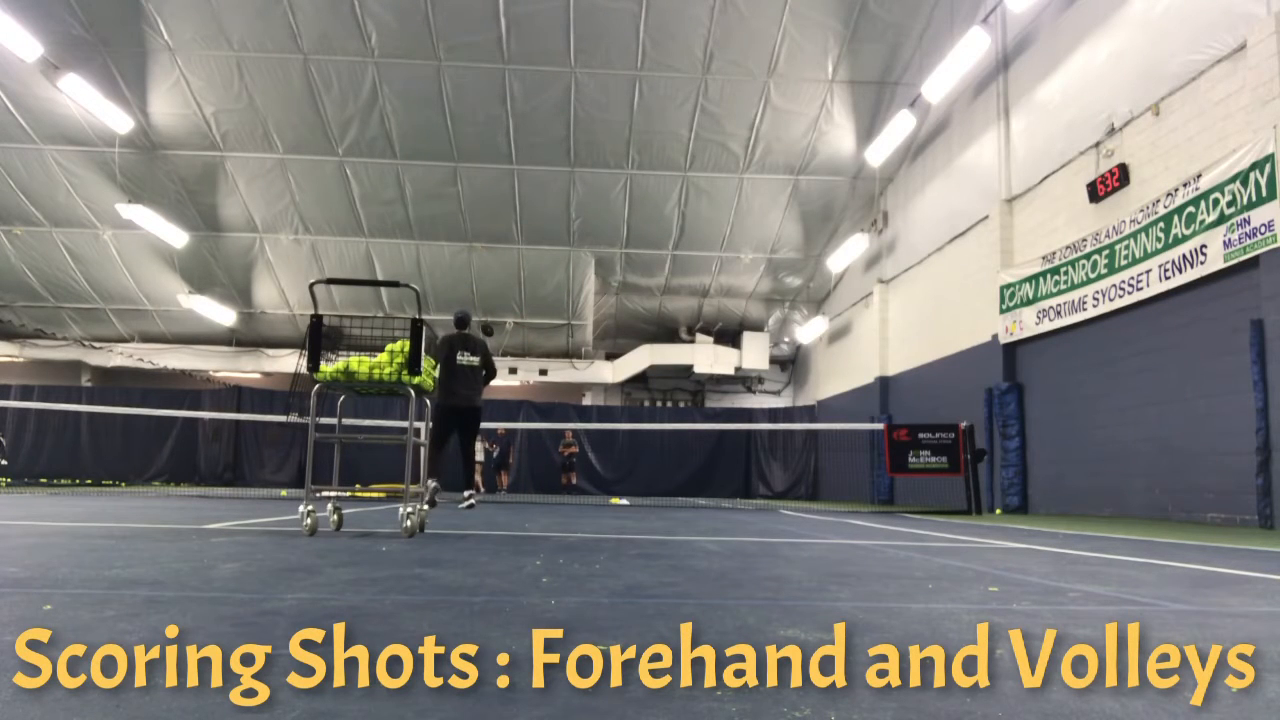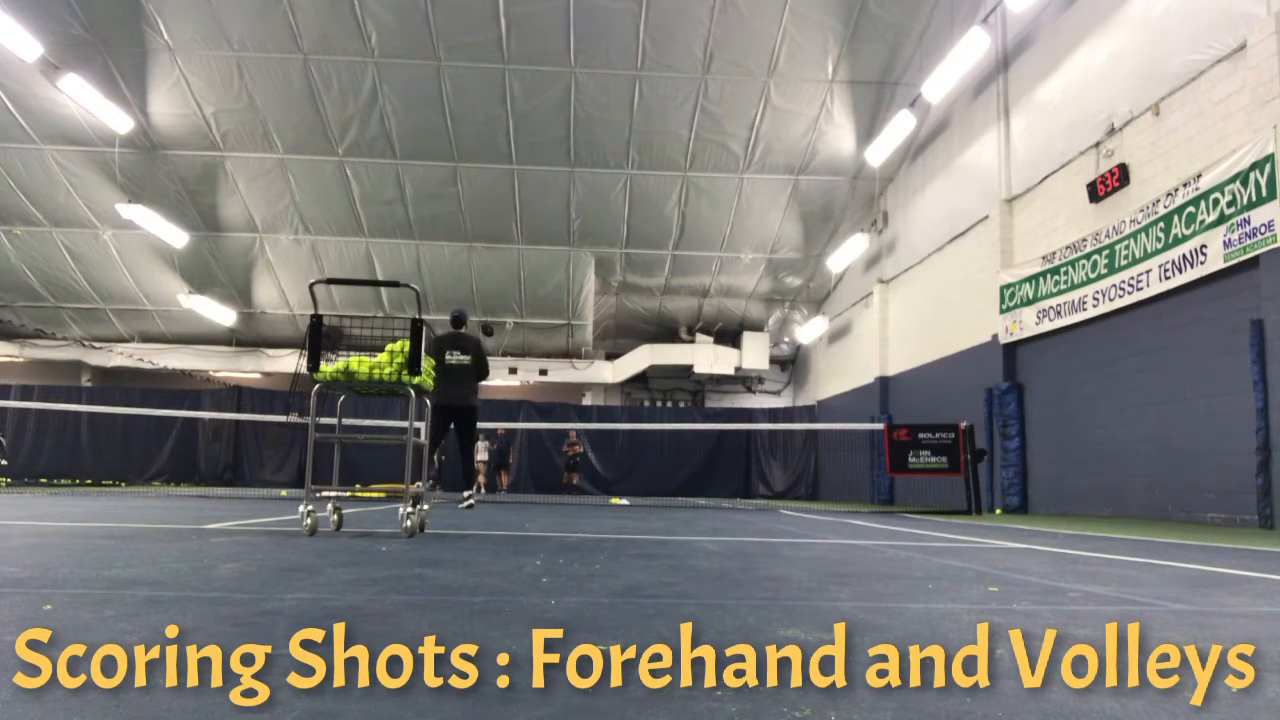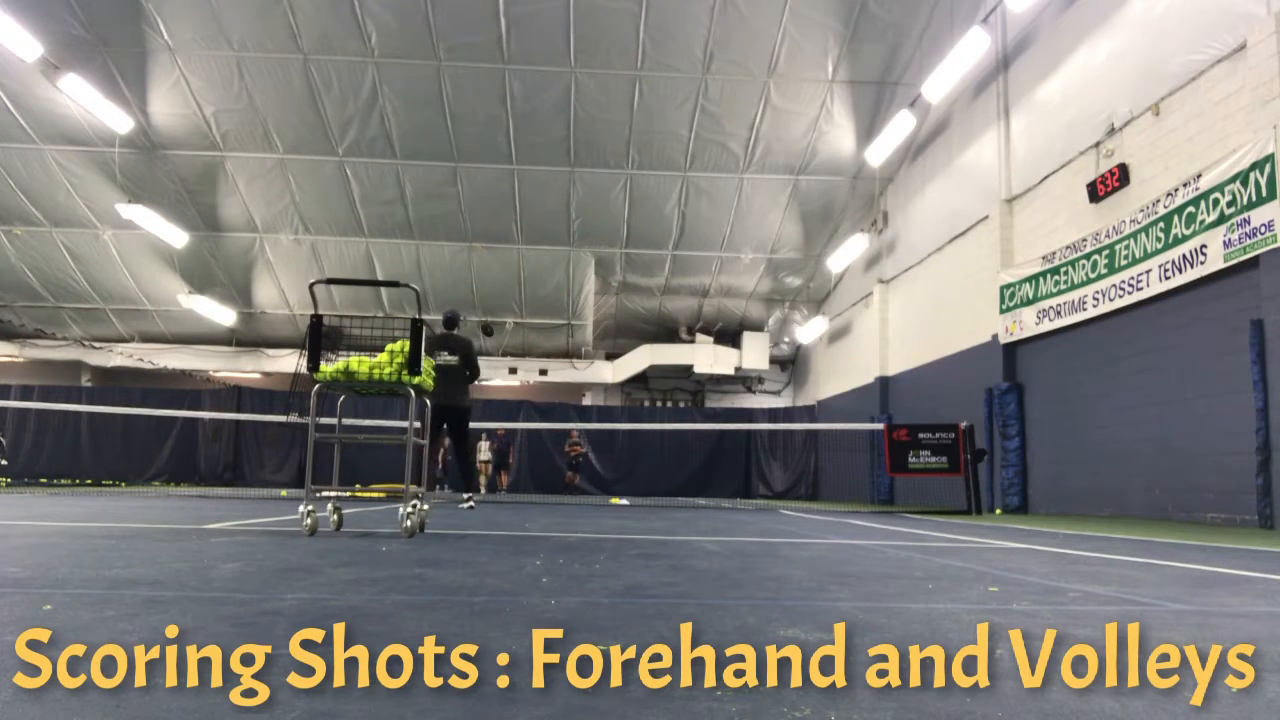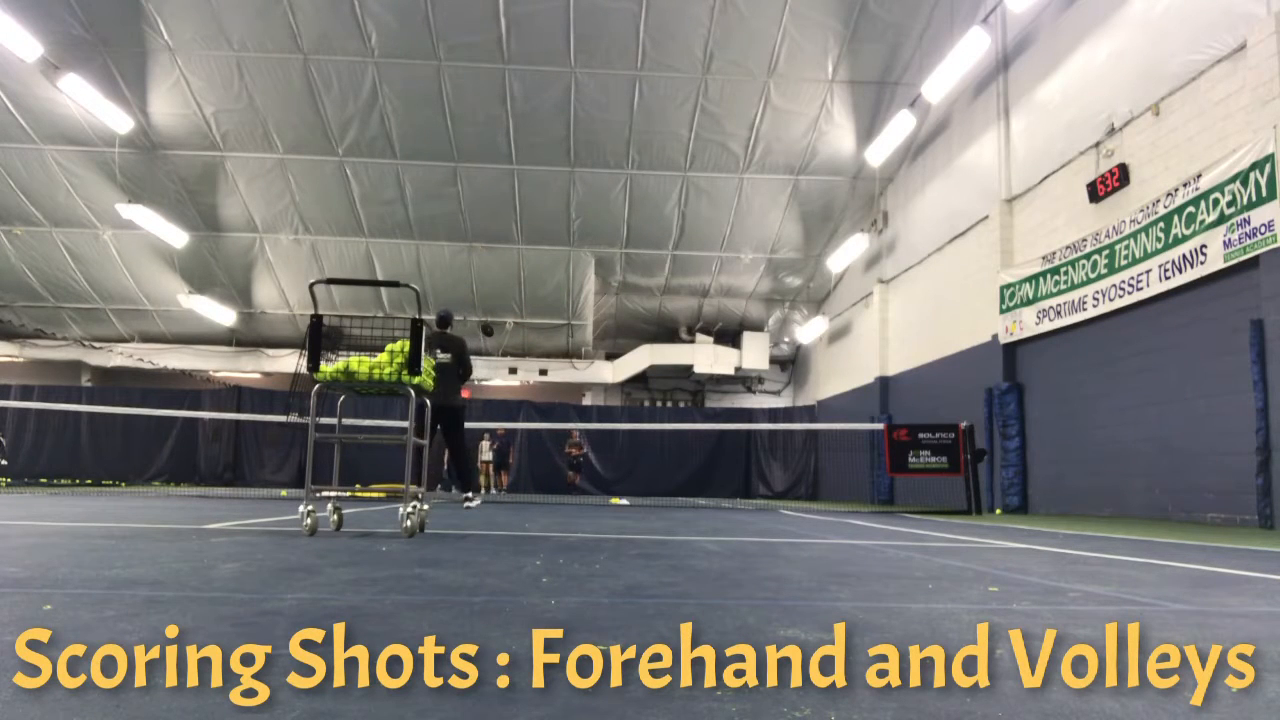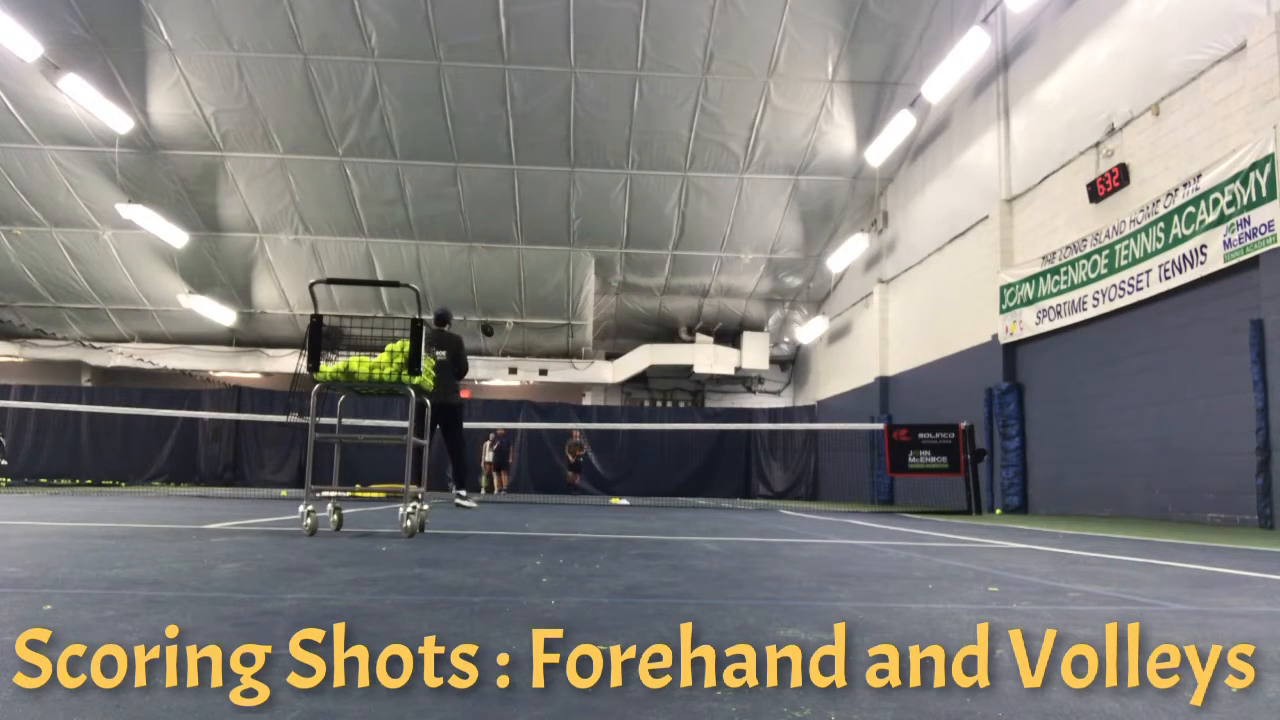
dt=0.2s
person 1, frame 1
left shoulder: (447, 341)
right shoulder: (480, 344)
left elbow: (434, 360)
right elbow: (491, 372)
left hip: (448, 403)
right hip: (473, 405)
left knee: (435, 446)
right knee: (467, 449)
left ankle: (432, 482)
right ankle: (469, 493)
person 1, frame 2
left shoulder: (439, 341)
right shoulder: (475, 343)
right elbow: (484, 372)
left hip: (443, 402)
right hip: (467, 404)
left knee: (430, 447)
right knee: (467, 449)
right ankle: (468, 494)
person 1, frame 3
left shoulder: (430, 343)
right shoulder: (465, 344)
right elbow: (475, 373)
left hip: (434, 403)
right hip: (459, 404)
right knee: (463, 451)
right ankle: (468, 495)
person 1, frame 4
left shoulder: (423, 342)
right shoulder: (458, 343)
right elbow: (467, 371)
left hip: (427, 402)
right hip: (452, 403)
right knee: (458, 449)
right ankle: (468, 495)
person 1, frame 5
right shoulder: (455, 340)
right elbow: (463, 368)
left hip: (425, 400)
right hip: (450, 401)
right knee: (456, 448)
right ankle: (461, 492)
